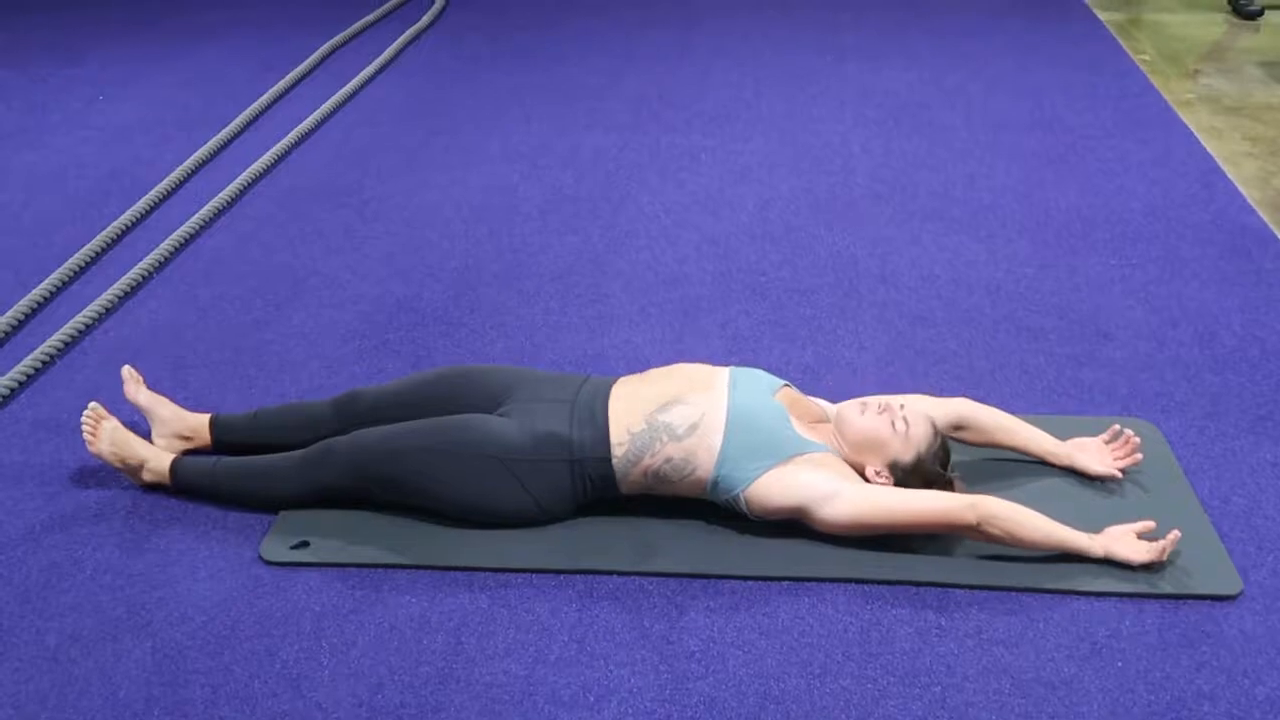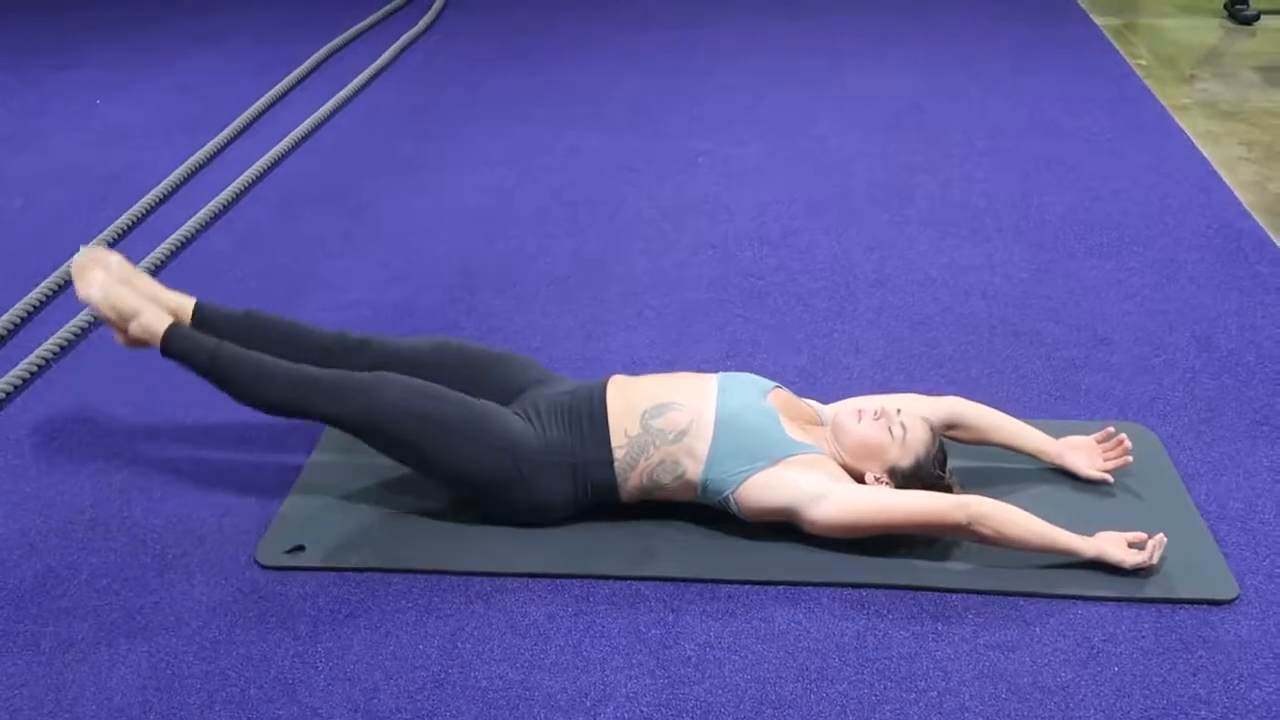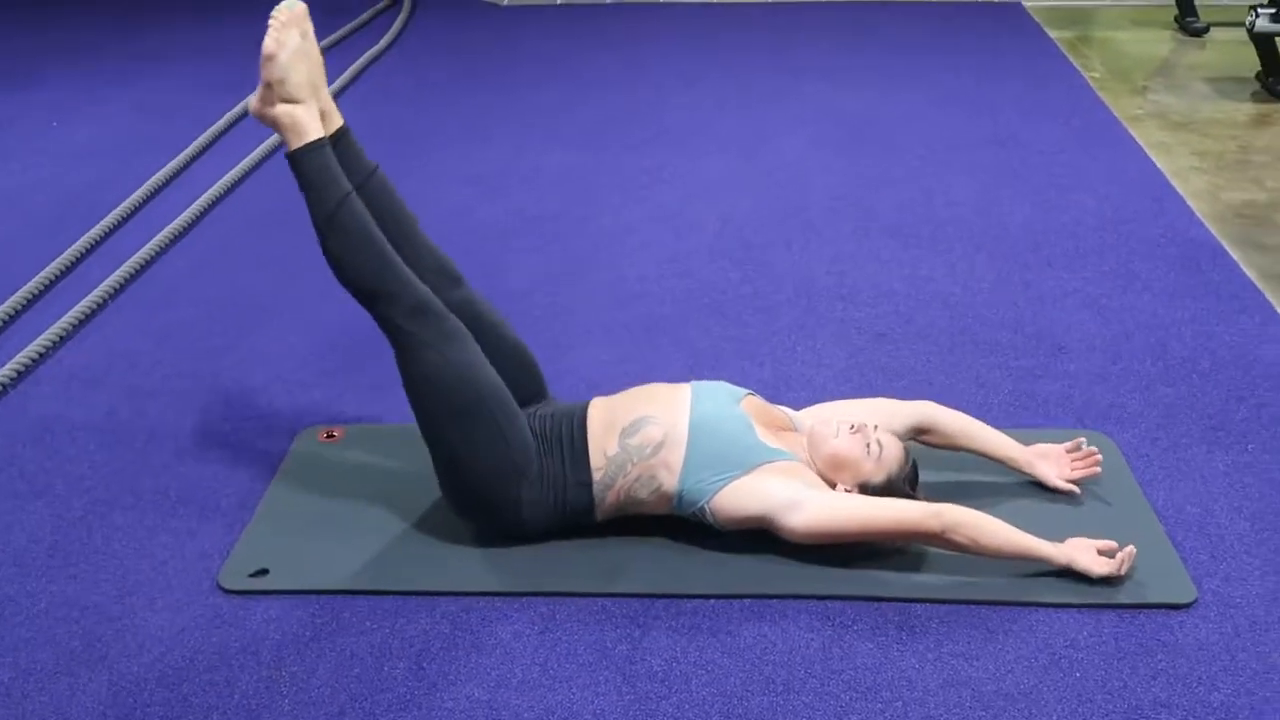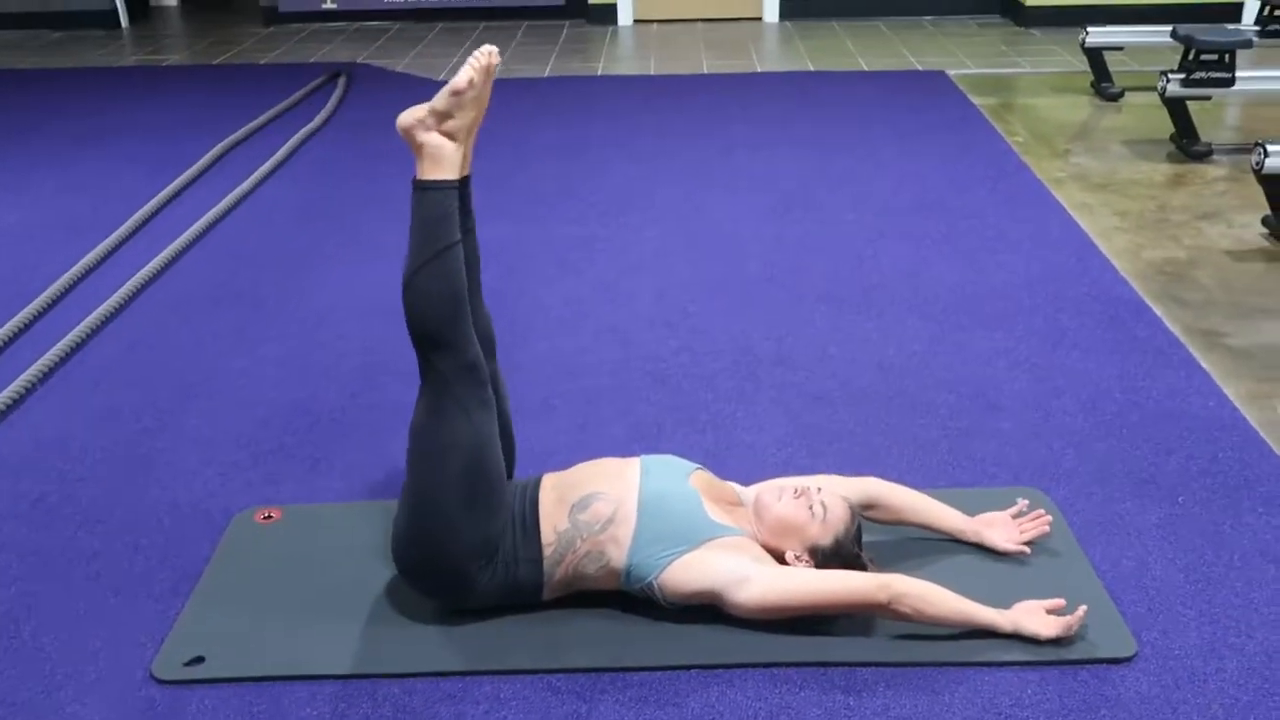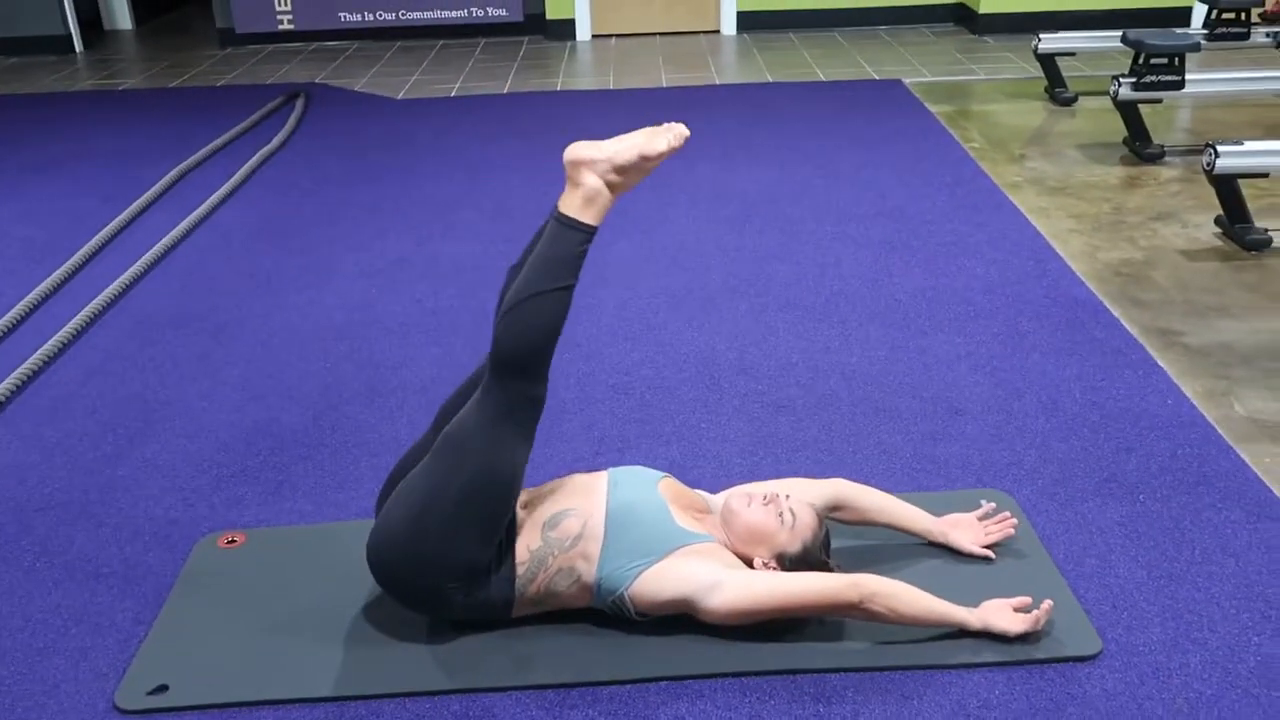
dt=1s
person 1, frame 1
left shoulder: (821, 489)
right shoulder: (822, 414)
left elbow: (971, 513)
right elbow: (959, 408)
left wrist: (1101, 546)
right wrist: (1065, 449)
left hip: (549, 466)
right hip: (568, 396)
left knee: (340, 468)
right knee: (362, 408)
left ankle: (161, 469)
right ankle: (194, 427)
person 1, frame 2
left shoulder: (821, 494)
right shoulder: (824, 417)
left elbow: (965, 514)
right elbow: (955, 407)
left wrist: (1090, 549)
right wrist: (1060, 448)
left hip: (547, 471)
right hip: (569, 399)
left knee: (342, 395)
right knee: (378, 353)
left ankle: (157, 327)
right ankle: (171, 306)
person 1, frame 3
left shoulder: (793, 500)
right shoulder: (794, 428)
left elbow: (939, 522)
right elbow: (922, 412)
left wrist: (1060, 555)
right wrist: (1026, 458)
left hip: (519, 490)
right hip: (544, 429)
left knee: (412, 308)
right knee: (434, 285)
left ankle: (302, 123)
person 1, frame 4
left shoulder: (741, 574)
right shoulder: (742, 504)
left elbow: (885, 592)
right elbow: (869, 488)
left wrist: (1007, 620)
right wrist: (972, 527)
left hip: (465, 559)
right hip: (500, 514)
left knee: (454, 358)
left ankle: (440, 153)
person 1, frame 5
left shoulder: (713, 583)
right shoulder: (707, 512)
left elbow: (856, 593)
right elbow: (833, 491)
left wrist: (975, 619)
right wrist: (937, 528)
left hip: (430, 561)
left knee: (518, 374)
